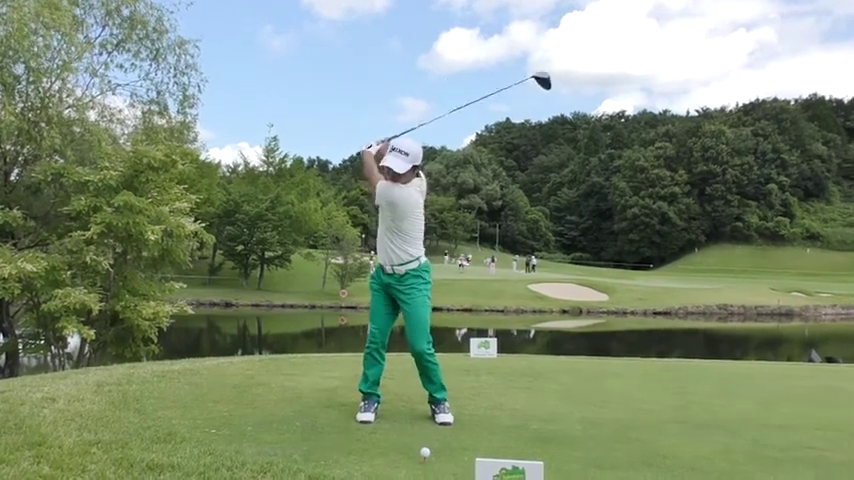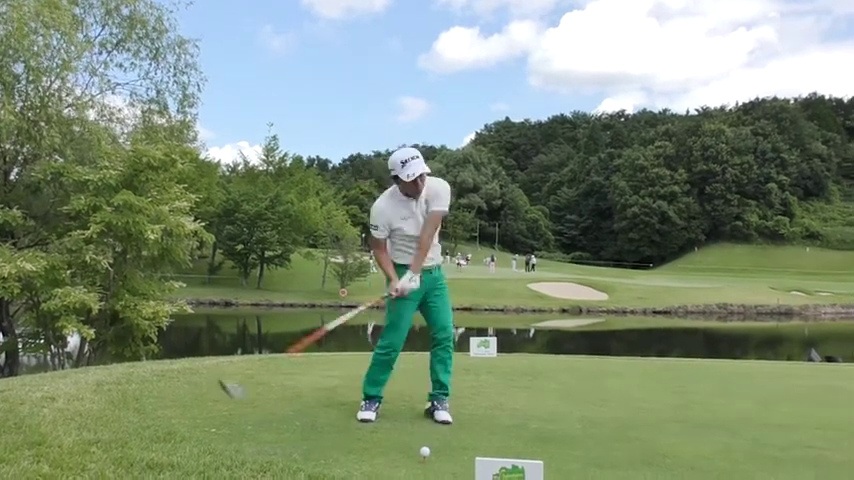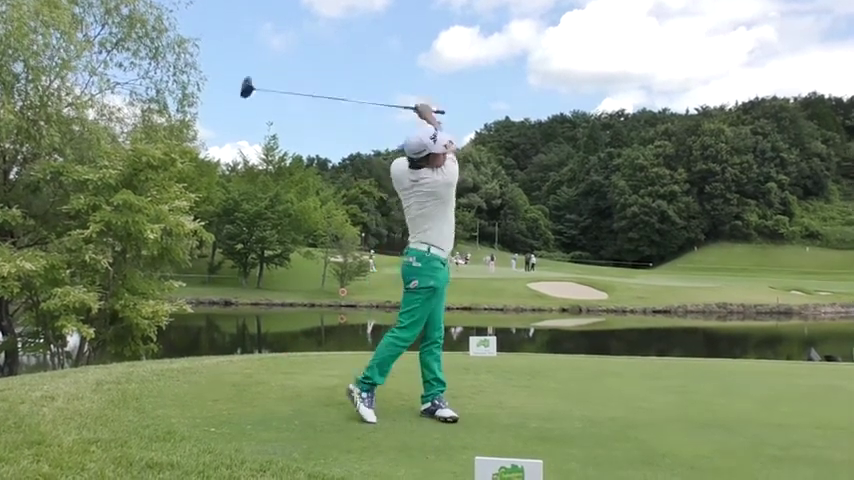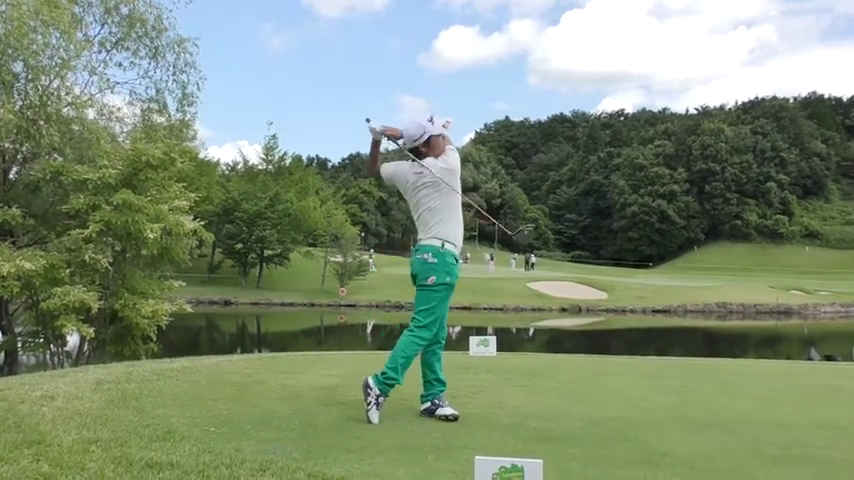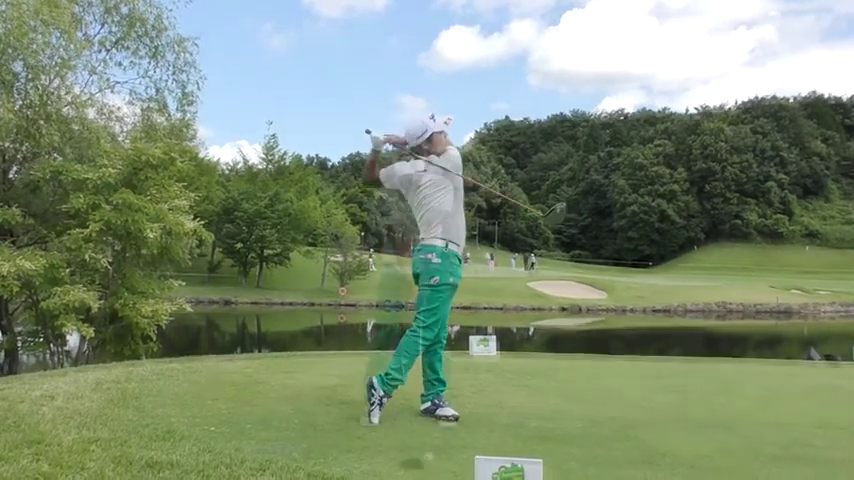
dt=0.3s
person 1, frame 1
left shoulder: (397, 193)
right shoulder: (417, 182)
left elbow: (372, 175)
left wrist: (368, 155)
right wrist: (381, 154)
left hip: (412, 278)
right hip: (384, 275)
left knee: (420, 344)
right knee: (376, 339)
left ankle: (438, 400)
right ankle: (370, 398)
person 1, frame 2
left shoulder: (438, 187)
right shoulder: (383, 207)
left elbow: (427, 234)
right elbow: (379, 249)
left wrist: (415, 270)
right wrist: (393, 279)
left hip: (431, 274)
right hip: (400, 275)
left knee: (444, 337)
right knee: (391, 342)
left ankle: (438, 399)
right ankle: (371, 398)
person 1, frame 3
left shoulder: (400, 169)
right shoulder: (444, 177)
right elbow: (451, 152)
left wrist: (429, 123)
right wrist: (431, 118)
left hip: (424, 261)
right hip: (427, 264)
left knee: (433, 336)
right knee: (405, 330)
left ankle: (433, 398)
right ankle: (364, 386)
person 1, frame 4
left shoulder: (402, 171)
right shoulder: (448, 165)
left elbow: (374, 169)
right elbow: (448, 143)
left wrist: (377, 138)
right wrist: (400, 133)
left hip: (426, 255)
right hip: (440, 258)
left knee: (435, 335)
right knee: (422, 328)
left ankle: (433, 398)
right ankle: (381, 383)
person 1, frame 5
left shoulder: (406, 169)
right shoulder: (449, 162)
left elbow: (370, 178)
left wrist: (376, 149)
left hip: (428, 256)
right hip: (441, 257)
left knee: (435, 333)
right knee: (424, 329)
left ankle: (433, 397)
right ankle: (384, 385)
